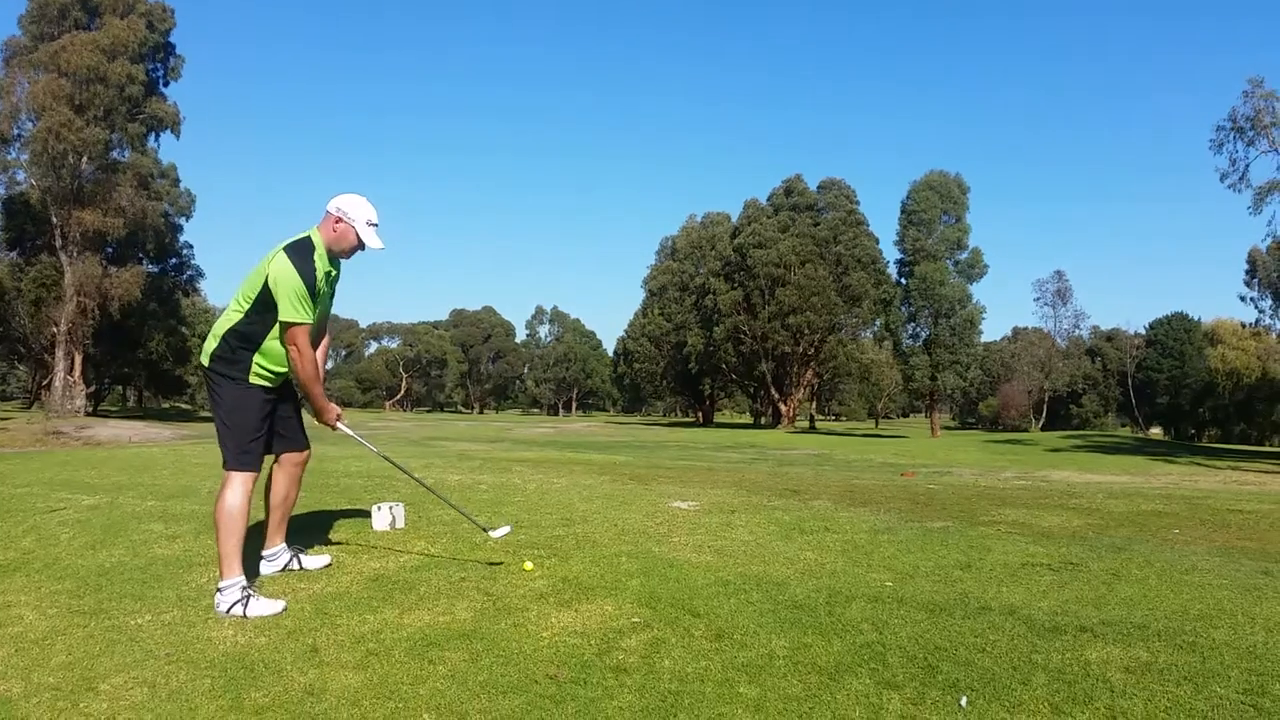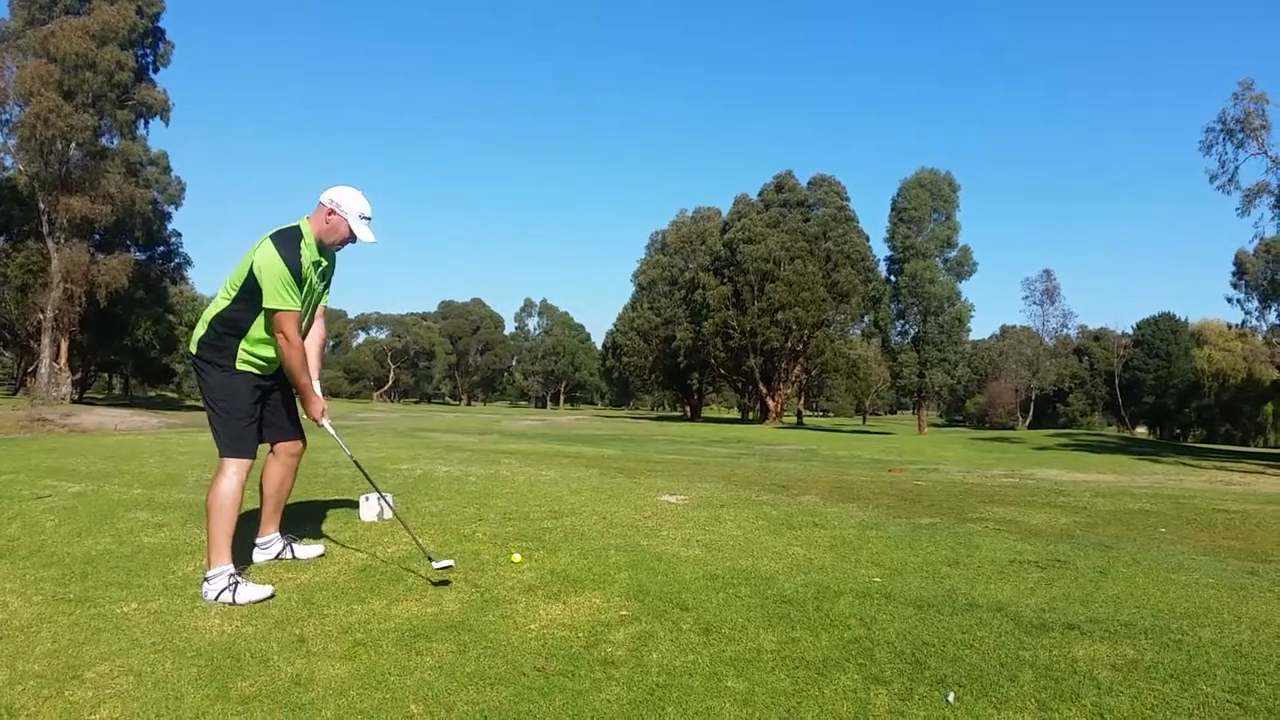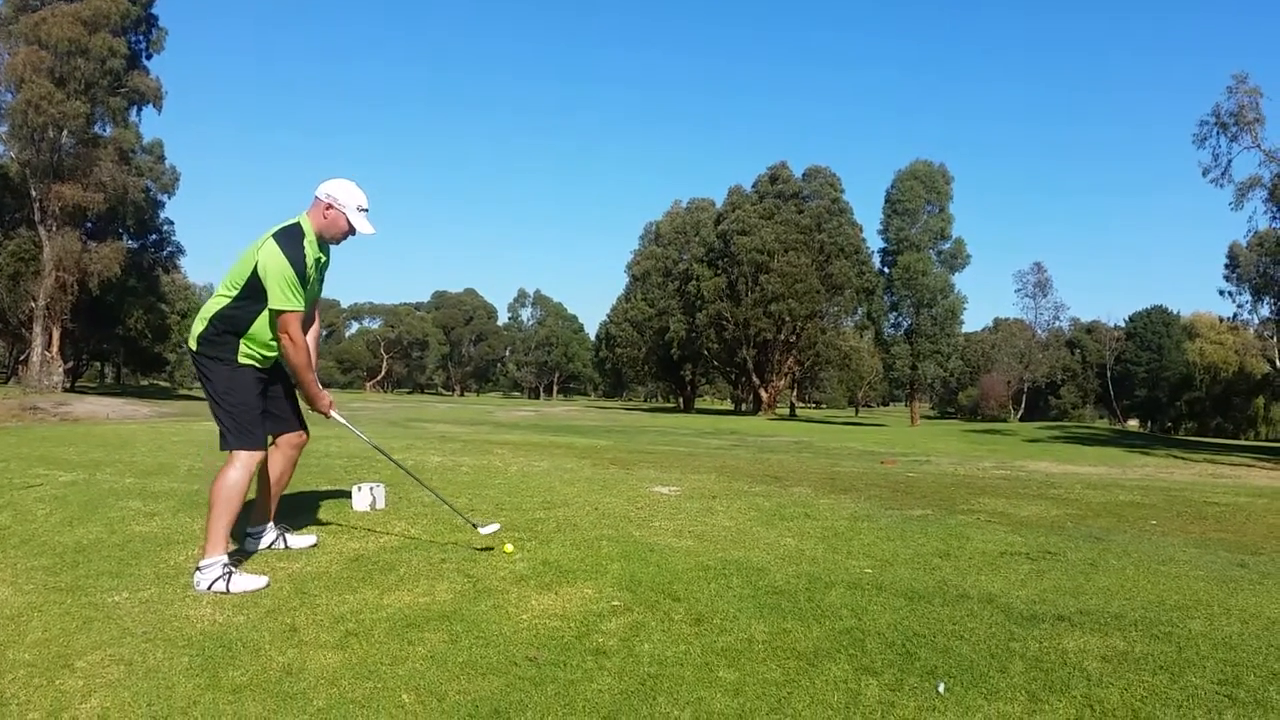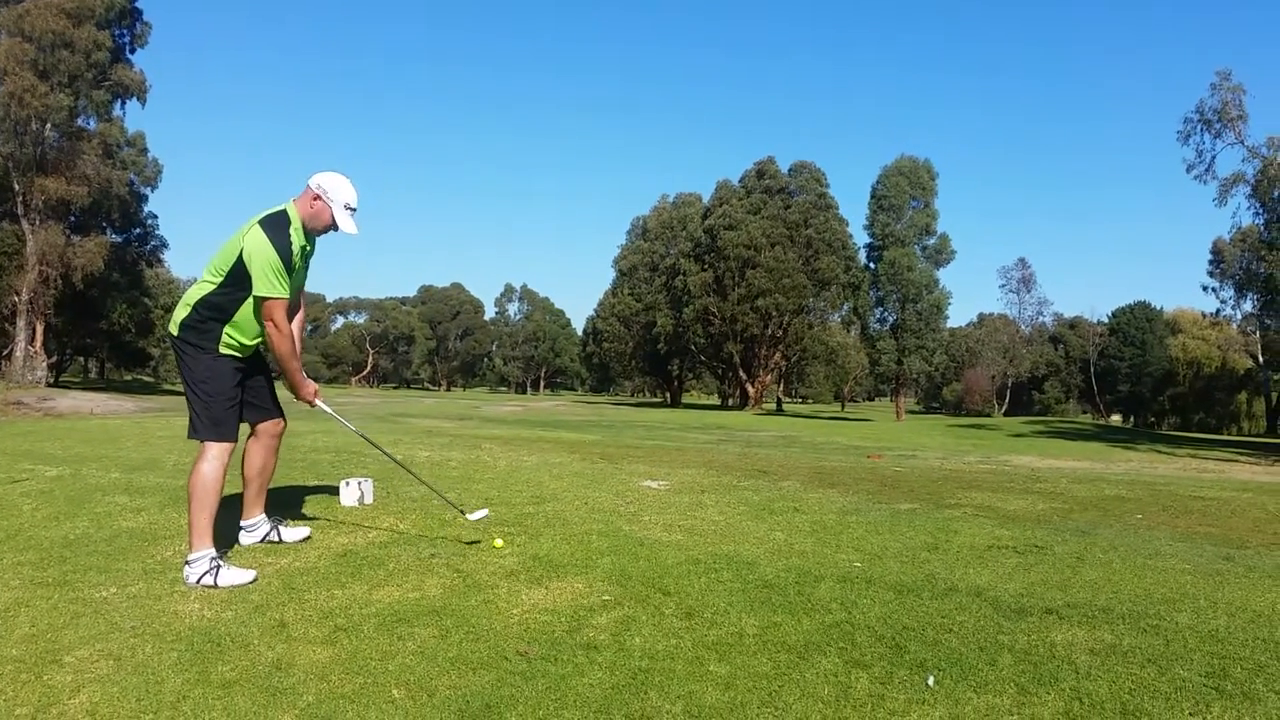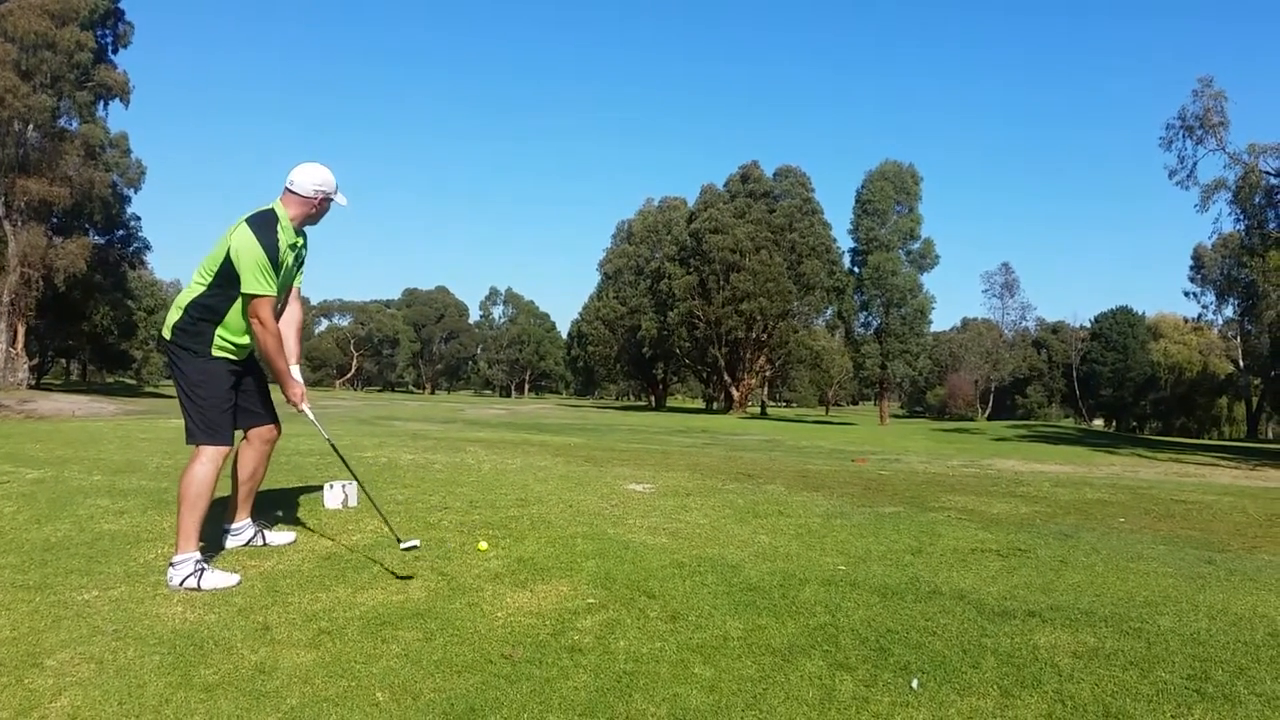
dt=1s
person 1, frame 1
left shoulder: (329, 264)
right shoulder: (295, 265)
left elbow: (320, 332)
right elbow: (299, 347)
left wrist: (316, 391)
right wrist: (321, 405)
left hip: (271, 371)
right hip: (236, 370)
left knee: (294, 454)
right knee: (243, 471)
left ankle: (274, 552)
right ankle: (231, 588)
person 1, frame 2
left shoulder: (324, 257)
right shoulder: (282, 252)
left elbow: (314, 322)
right elbow: (287, 335)
left wrist: (313, 388)
right wrist: (307, 397)
left hip: (264, 362)
right hip: (225, 358)
left knee: (290, 445)
right knee: (237, 458)
left ankle: (268, 540)
right ankle: (219, 576)
person 1, frame 3
left shoulder: (318, 250)
right shoulder: (285, 251)
left elbow: (310, 319)
right elbow: (290, 336)
left wrist: (311, 382)
right wrist: (314, 392)
left hip: (259, 353)
right hip: (223, 351)
left knee: (292, 436)
right knee: (247, 451)
left ankle: (261, 530)
right ankle: (212, 565)
person 1, frame 4
left shoulder: (303, 237)
right shoulder: (271, 237)
left elbow: (294, 307)
right elbow: (275, 322)
left wrist: (296, 371)
right wrist: (298, 381)
left hip: (240, 342)
right hip: (204, 340)
left knee: (270, 426)
right knee: (218, 442)
left ankle: (253, 523)
right ankle: (201, 560)
person 1, frame 5
left shoulder: (296, 239)
right shoulder: (258, 236)
left elbow: (290, 304)
right elbow: (262, 321)
left wrist: (294, 370)
right wrist: (285, 381)
left hip: (234, 347)
right hip: (197, 343)
left knee: (264, 430)
right knee: (213, 447)
left ankle: (239, 527)
right ankle: (184, 563)
